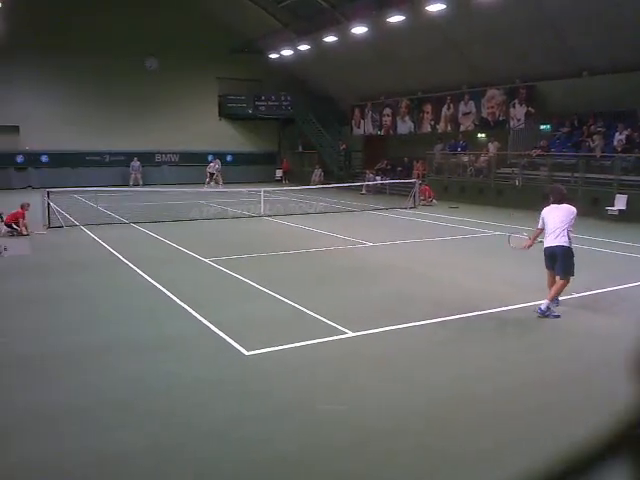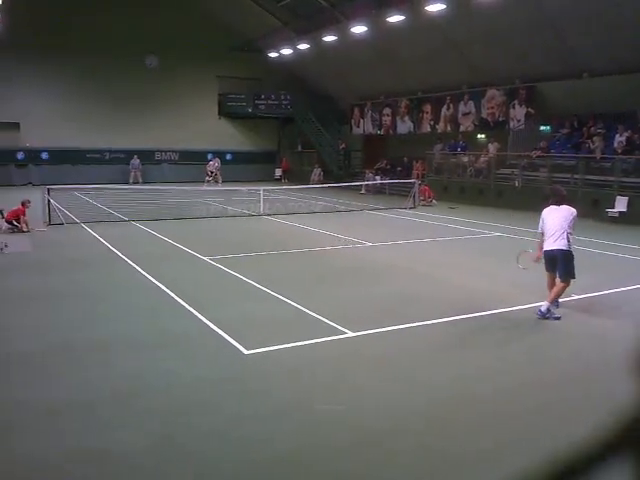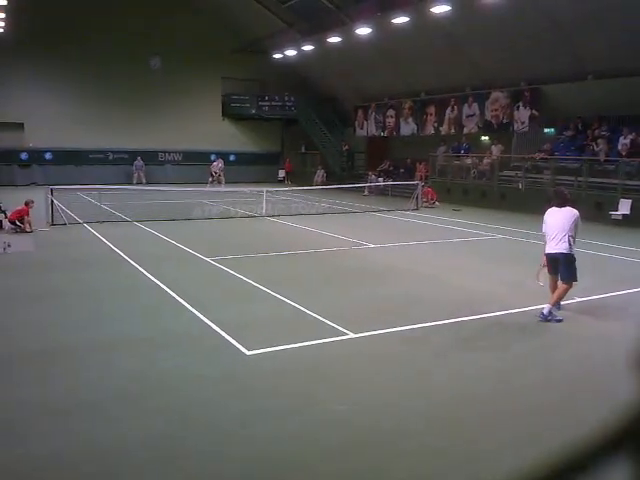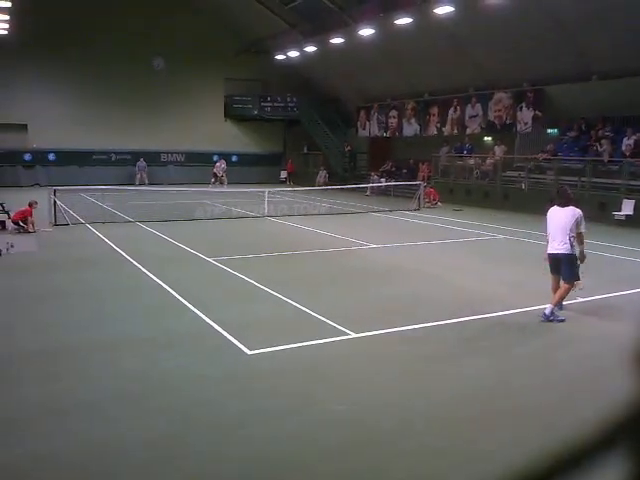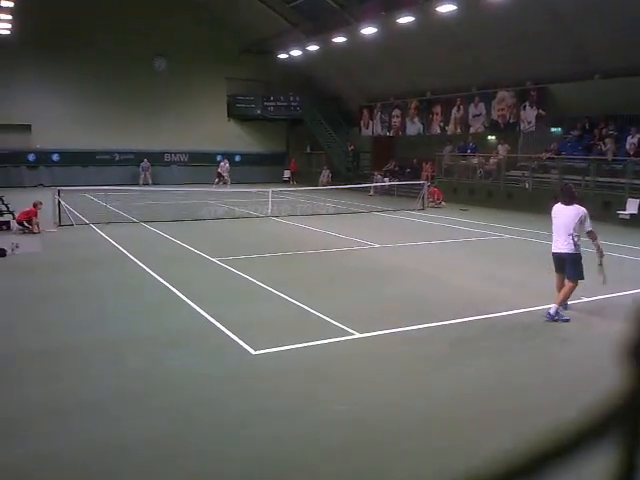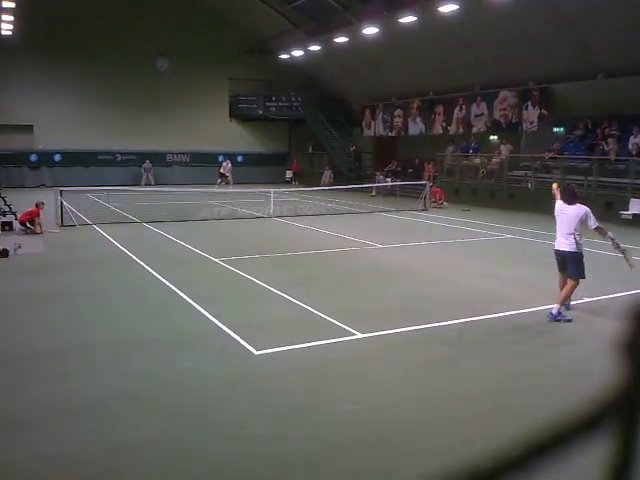
dt=0.1s
person 1, frame 1
left shoulder: (546, 210)
right shoulder: (572, 210)
left elbow: (540, 229)
left wrist: (531, 241)
left hip: (548, 247)
right hip: (563, 247)
left knee: (551, 272)
right knee: (564, 279)
left ankle: (552, 297)
right ankle: (544, 307)
person 1, frame 2
left shoulder: (546, 211)
right shoulder: (572, 211)
left wrist: (540, 251)
left hip: (548, 249)
right hip: (563, 250)
left knee: (551, 275)
right knee: (564, 282)
left ankle: (552, 299)
right ankle: (544, 309)
person 1, frame 3
left shoulder: (548, 212)
right shoulder: (574, 213)
right elbow: (572, 235)
left wrist: (545, 257)
left hip: (550, 252)
right hip: (565, 252)
left knee: (553, 277)
right knee: (566, 284)
left ankle: (555, 302)
right ankle: (546, 311)
person 1, frame 4
left shoulder: (551, 211)
right shoulder: (577, 213)
right elbow: (579, 235)
right wrist: (582, 251)
left hip: (552, 251)
right hip: (567, 252)
left knee: (556, 277)
right knee: (568, 284)
left ankle: (557, 302)
right ankle: (549, 311)
person 1, frame 5
left shoulder: (556, 208)
right shoulder: (580, 211)
right elbow: (589, 232)
right wrist: (598, 247)
left hip: (556, 250)
right hip: (571, 251)
left knee: (560, 277)
right knee: (572, 283)
left ankle: (562, 302)
right ankle: (553, 311)
person 1, frame 6
left shoulder: (559, 206)
right shoulder: (583, 210)
left elbow: (558, 197)
right elbow: (598, 229)
left wrist: (555, 190)
right wrist: (613, 240)
left hip: (559, 248)
right hip: (573, 250)
left knee: (563, 276)
right knee: (573, 282)
left ankle: (565, 301)
right ankle: (555, 311)
